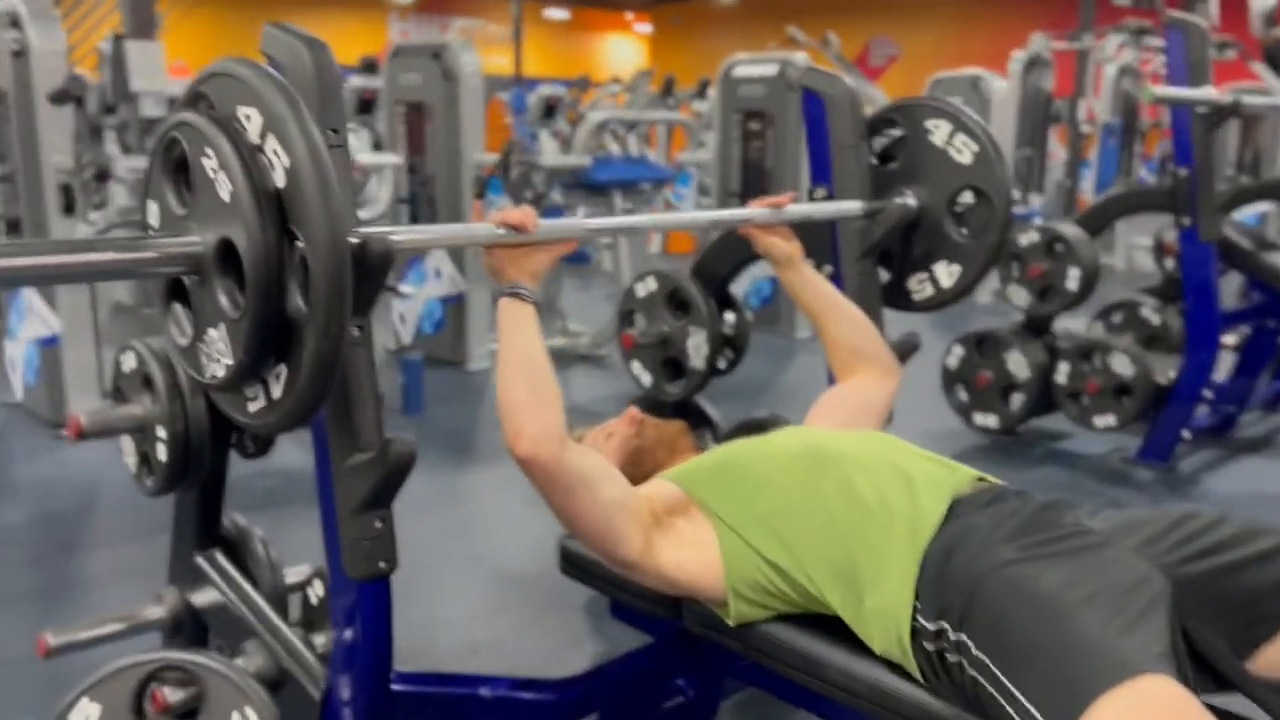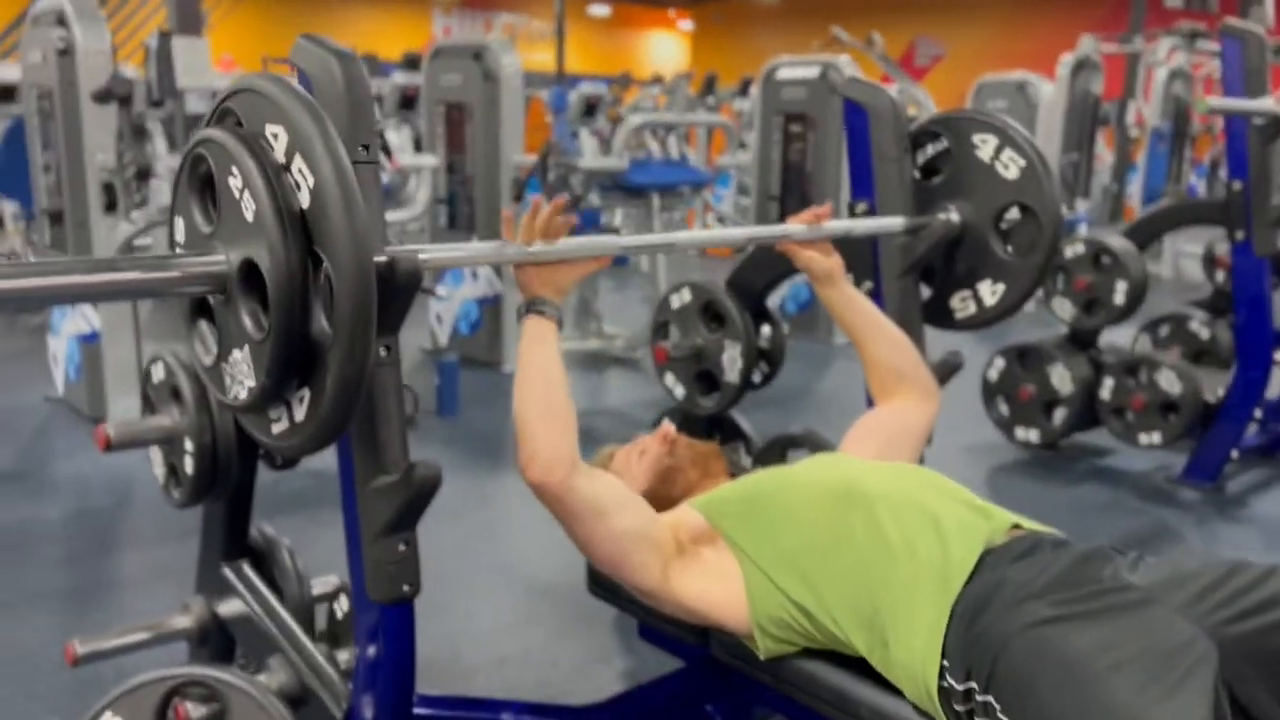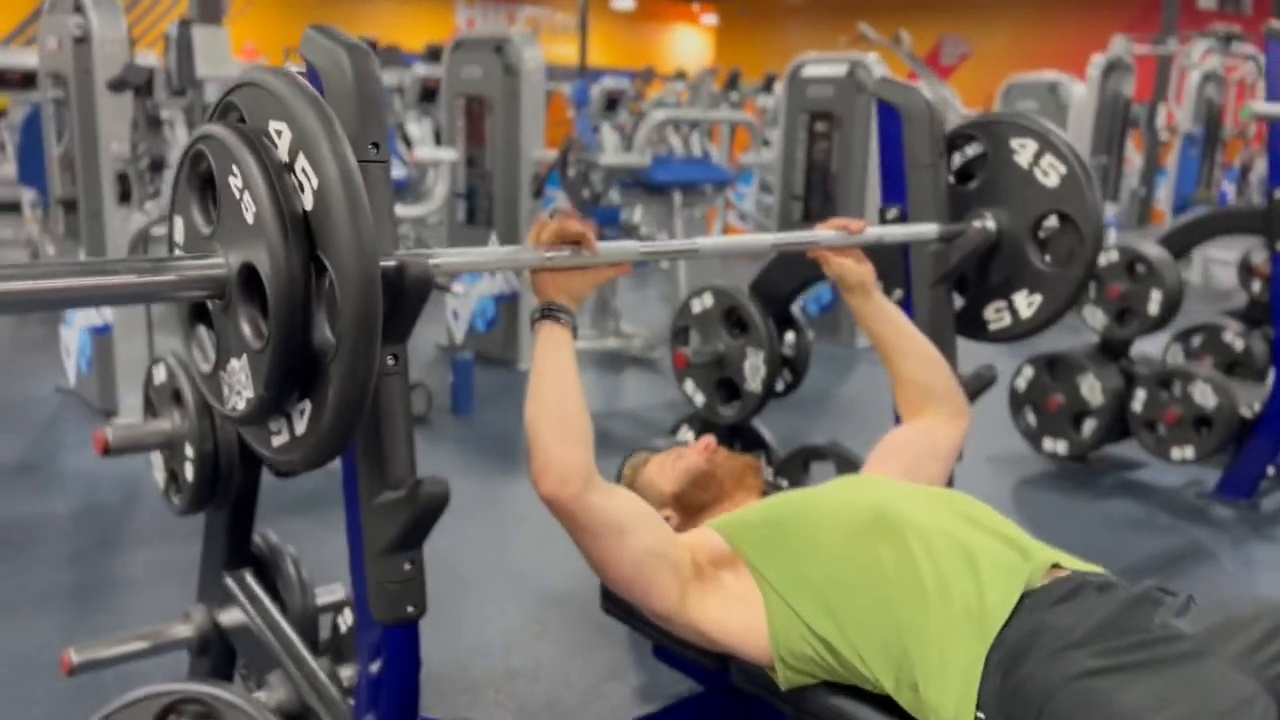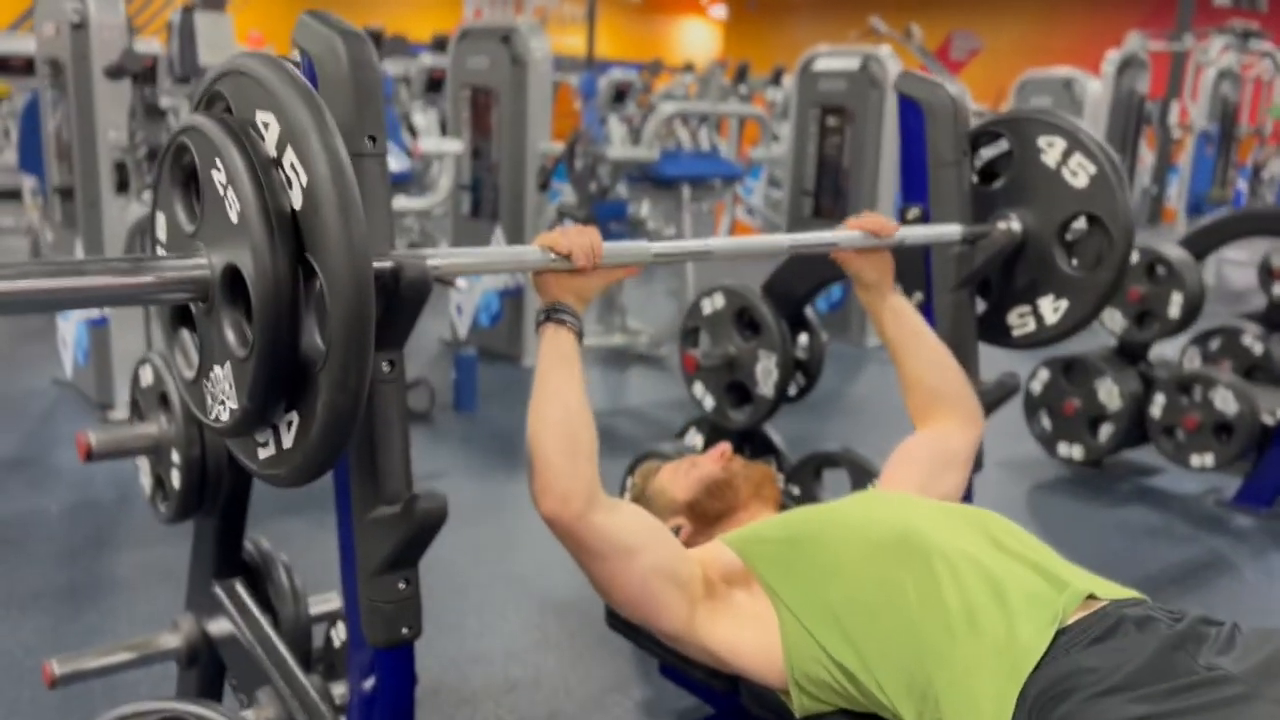
dt=0.2s
person 1, frame 1
left shoulder: (770, 459)
right shoulder: (658, 523)
left elbow: (872, 372)
right elbow: (538, 443)
left wrist: (791, 265)
right wrist: (517, 291)
person 1, frame 2
left shoulder: (815, 478)
right shoulder: (684, 549)
left elbow: (912, 394)
right elbow: (551, 467)
left wrist: (830, 282)
right wrist: (541, 306)
person 1, frame 3
left shoulder: (848, 499)
right shoulder: (703, 571)
left elbow: (942, 414)
right elbow: (566, 481)
left wrist: (863, 294)
right wrist: (556, 311)
person 1, frame 4
left shoulder: (865, 511)
right shoulder: (715, 586)
left elbow: (953, 420)
right elbow: (569, 500)
left wrist: (879, 293)
right wrist: (562, 315)
